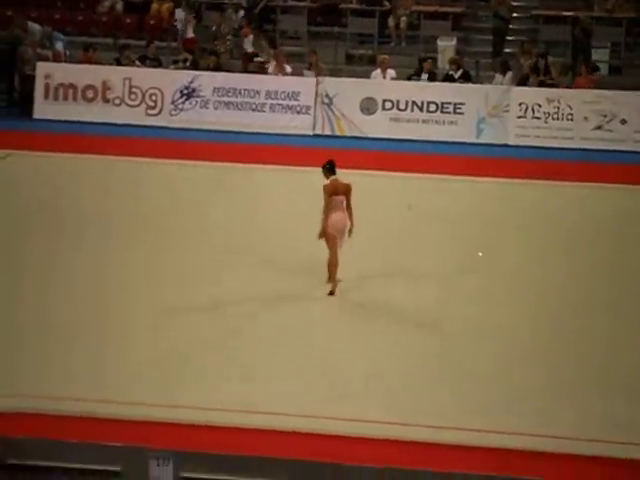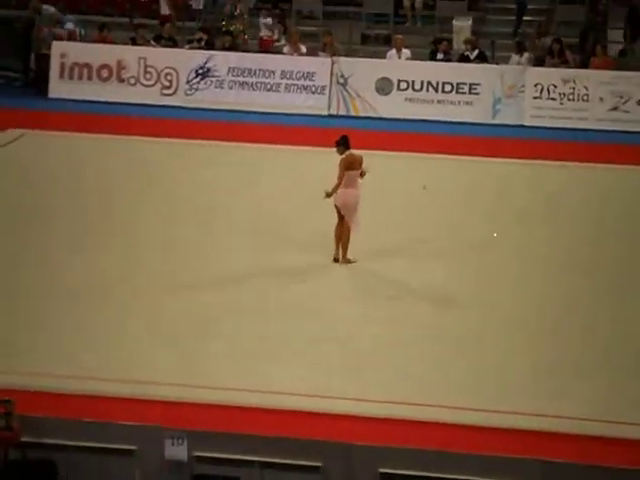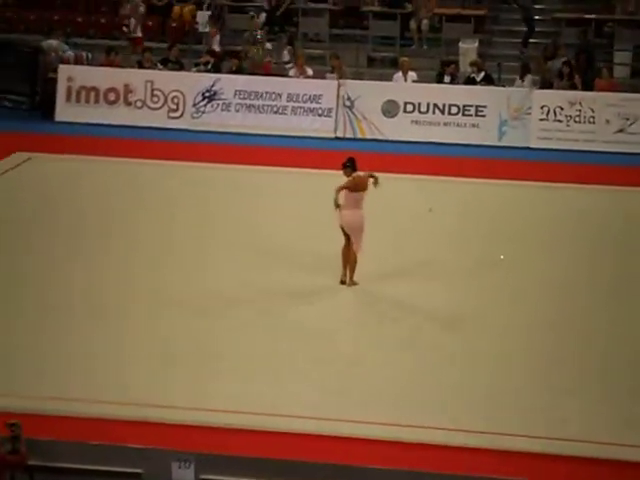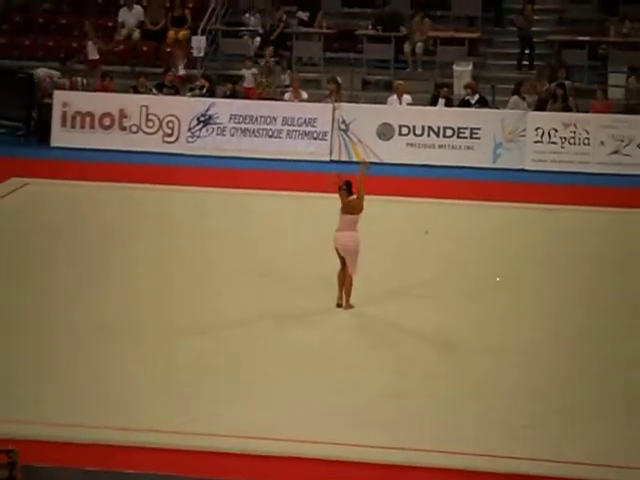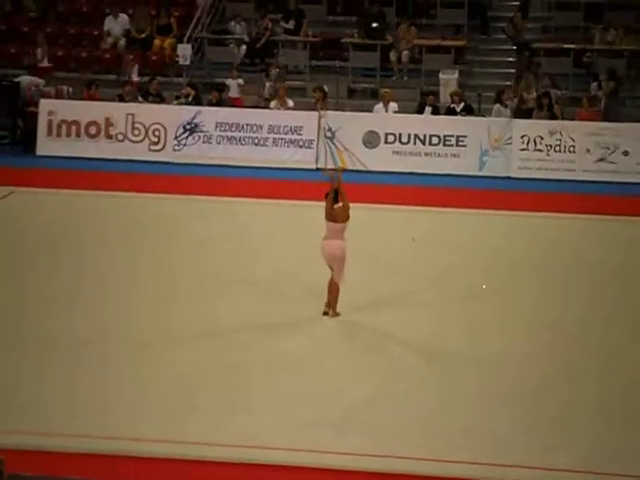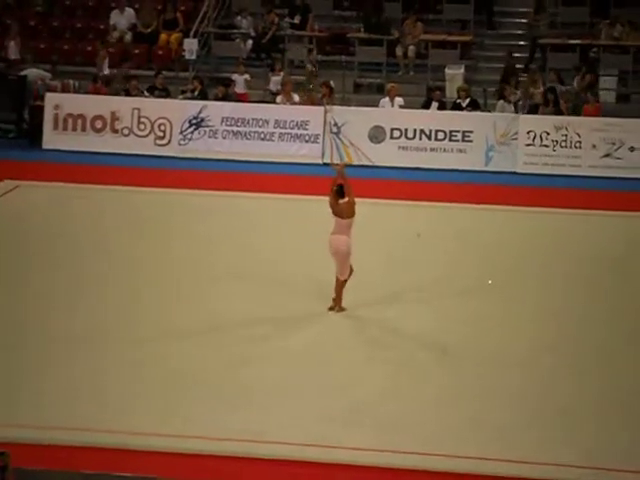
dt=0.5s
person 1, frame 1
left shoulder: (327, 187)
right shoulder: (347, 186)
left elbow: (327, 208)
right elbow: (349, 207)
left wrist: (323, 227)
right wrist: (351, 225)
left hip: (331, 220)
right hip: (342, 219)
left knee: (333, 252)
right knee: (334, 250)
left ankle: (333, 282)
right ankle: (331, 277)
person 1, frame 2
left shoulder: (344, 160)
right shoulder: (359, 158)
left elbow: (340, 180)
left wrist: (332, 192)
left hip: (341, 193)
right hip: (353, 194)
left knee: (340, 222)
right knee: (347, 226)
left ankle: (337, 252)
right ankle: (344, 257)
person 1, frame 3
left shoulder: (351, 182)
right shoulder: (365, 178)
left elbow: (339, 188)
left wrist: (336, 199)
right wrist: (375, 178)
left hip: (345, 215)
right hip: (356, 216)
left knee: (347, 243)
right knee: (354, 248)
left ankle: (344, 274)
right ankle: (350, 279)
person 1, frame 4
left shoulder: (346, 203)
right shoulder: (360, 201)
left elbow: (342, 189)
right elbow: (359, 183)
left wrist: (338, 181)
right wrist: (363, 168)
left hip: (339, 237)
right hip: (351, 238)
left knee: (343, 267)
right knee: (350, 271)
left ankle: (340, 297)
right ankle: (347, 302)
person 1, frame 5
left shoulder: (329, 212)
right shoulder: (345, 209)
left elbow: (331, 194)
right elbow: (342, 192)
left wrist: (332, 179)
right wrist: (339, 177)
left hip: (326, 245)
right hip: (338, 246)
left knee: (334, 276)
right knee: (336, 279)
left ankle: (328, 305)
right ankle: (333, 310)
person 1, frame 6
left shoulder: (334, 207)
right shoulder: (351, 205)
left elbow: (332, 190)
right elbow: (348, 187)
left wrist: (337, 174)
right wrist: (342, 173)
left hip: (334, 240)
right hip: (343, 242)
left knee: (347, 271)
right knee: (341, 275)
left ankle: (336, 299)
right ankle: (338, 304)
